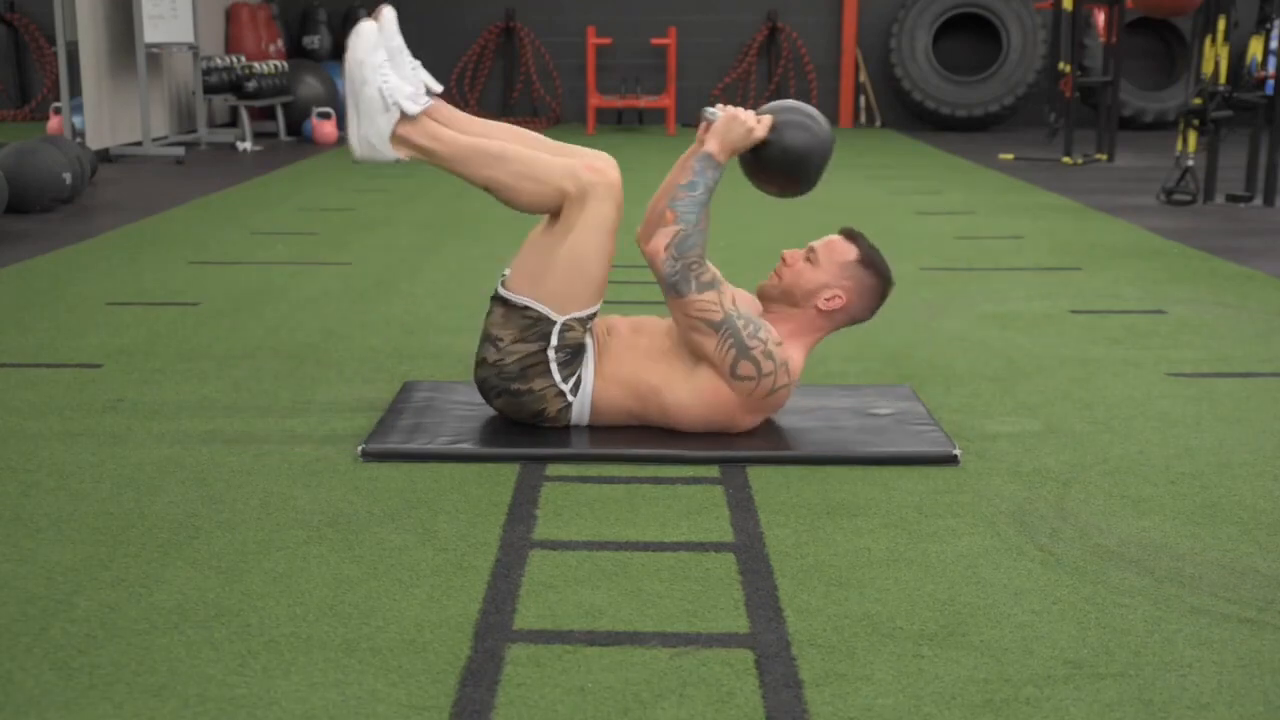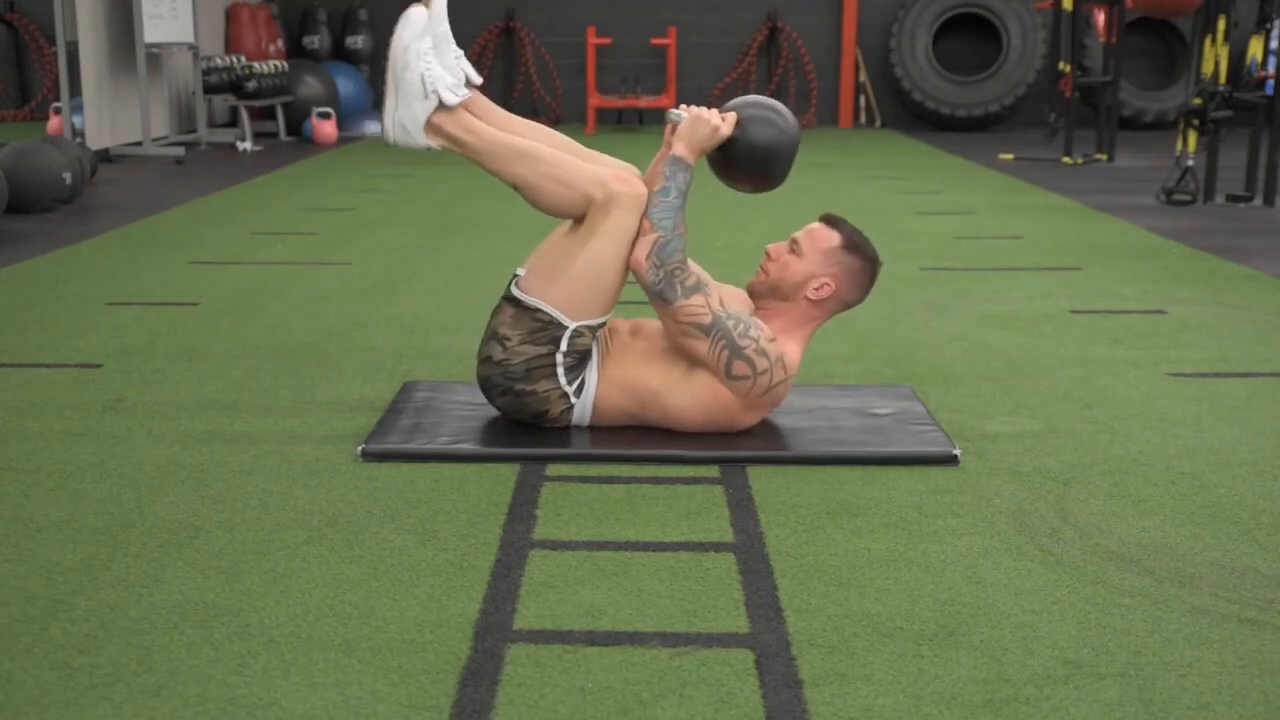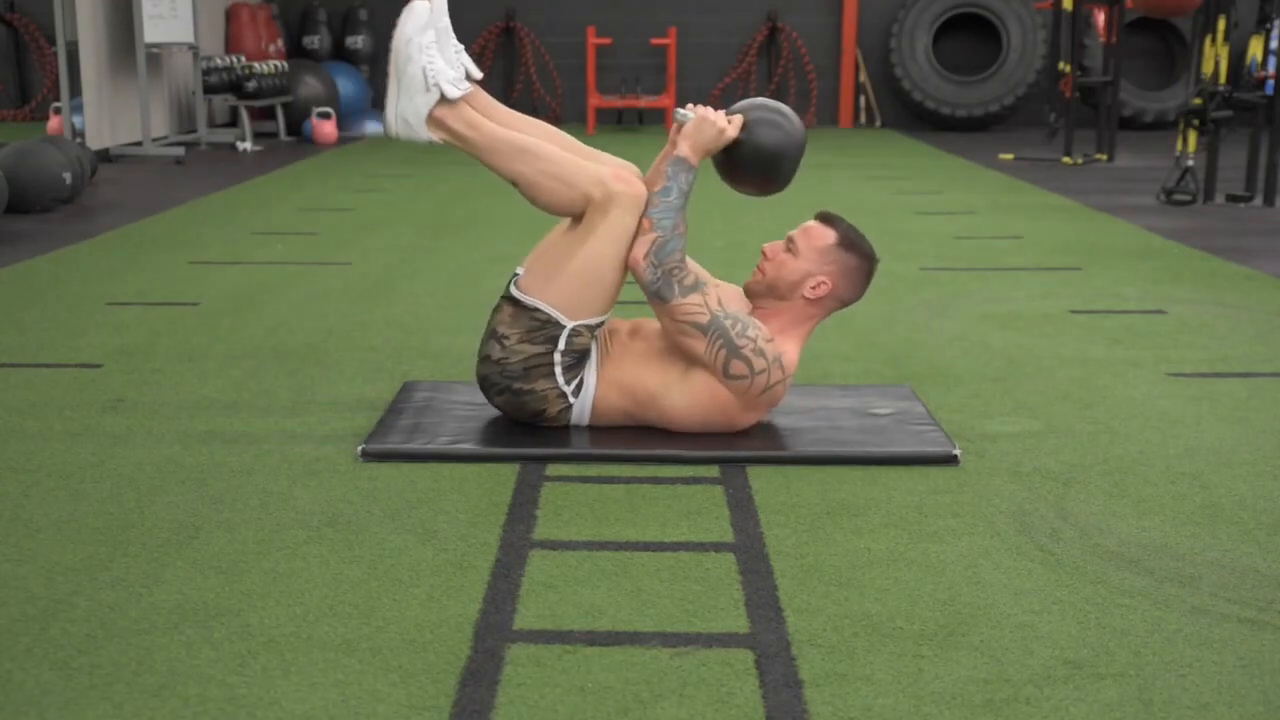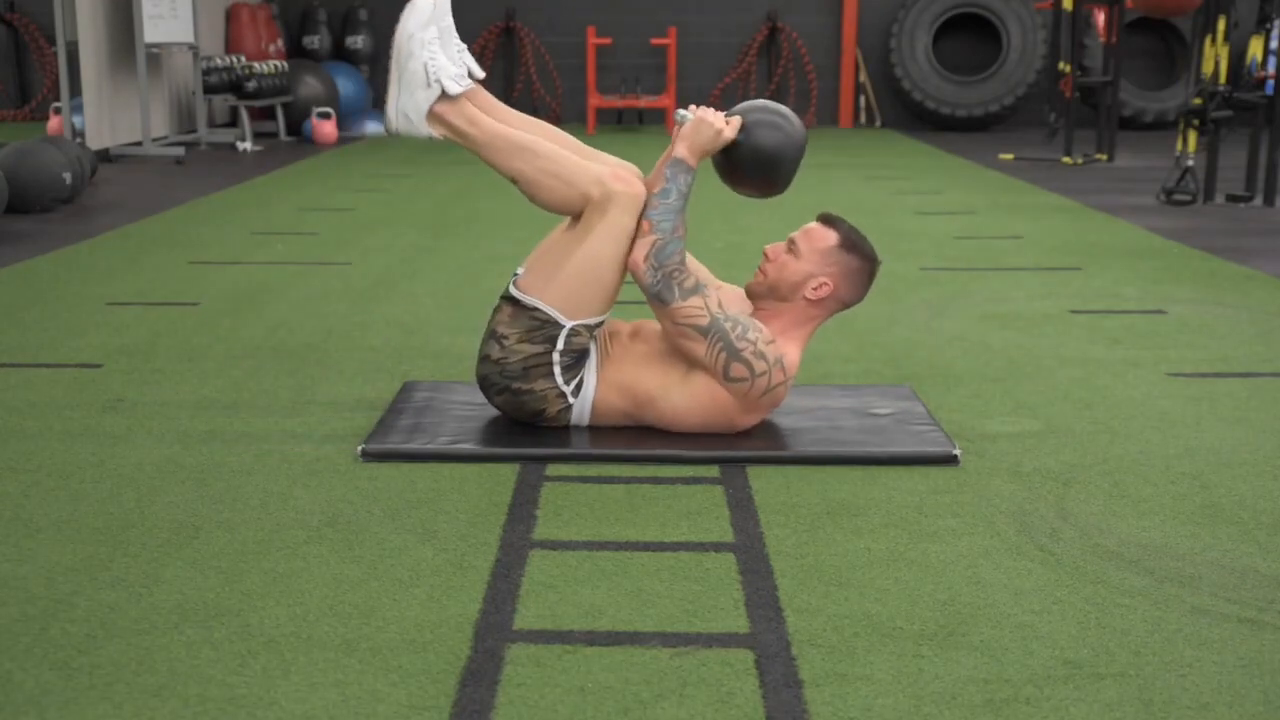
dt=0.2s
person 1, frame 1
left shoulder: (768, 368)
right shoulder: (752, 324)
left elbow: (669, 256)
right elbow: (665, 230)
left wrist: (716, 151)
right wrist: (712, 144)
left hip: (531, 378)
right hip: (542, 365)
left knee: (596, 179)
right knee: (591, 178)
left ankle: (399, 128)
right ankle: (414, 110)
person 1, frame 2
left shoulder: (763, 364)
right shoulder: (749, 318)
left elbow: (651, 262)
right elbow: (645, 235)
left wrist: (684, 153)
right wrist: (677, 146)
left hip: (535, 377)
right hip: (549, 364)
left knee: (618, 192)
right knee: (621, 192)
left ankle: (434, 116)
right ankle: (452, 98)
person 1, frame 3
left shoulder: (760, 365)
right shoulder: (746, 315)
left elbow: (649, 262)
right elbow: (651, 236)
left wrist: (688, 155)
right wrist: (680, 147)
left hip: (534, 375)
right hip: (547, 364)
left knee: (619, 192)
right knee: (624, 192)
left ankle: (438, 110)
right ankle: (454, 92)
person 1, frame 4
left shoulder: (761, 366)
right shoulder: (748, 316)
left elbow: (649, 262)
right elbow: (652, 233)
left wrist: (686, 154)
right wrist: (685, 147)
left hip: (534, 372)
right hip: (549, 361)
left knee: (619, 192)
right knee: (624, 186)
left ankle: (438, 106)
right ankle: (453, 91)
